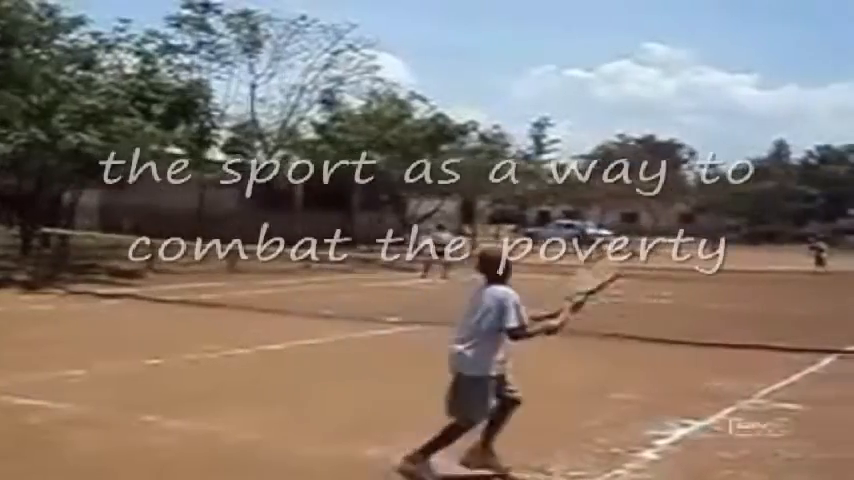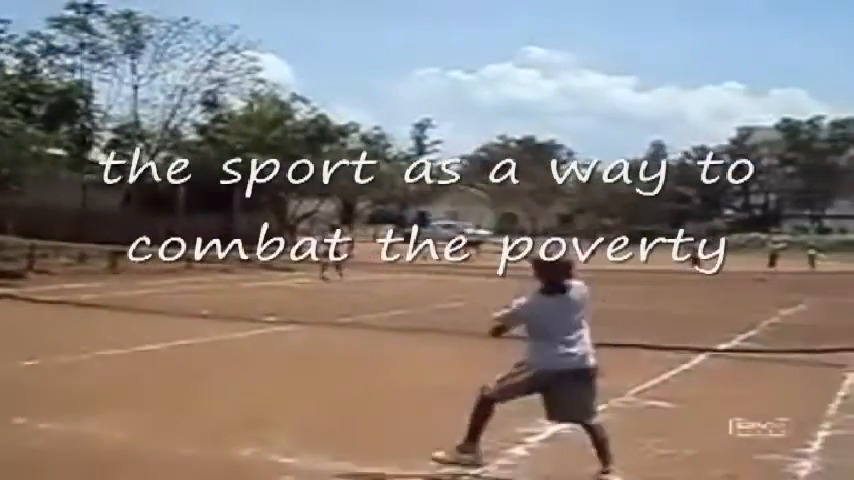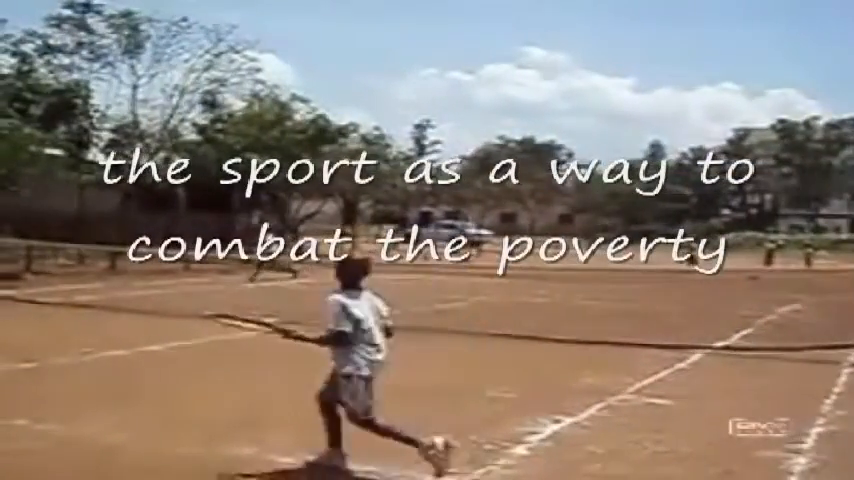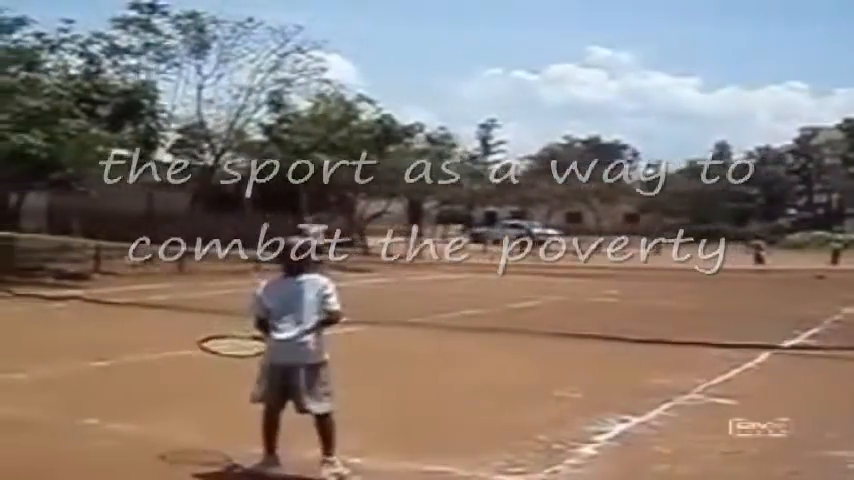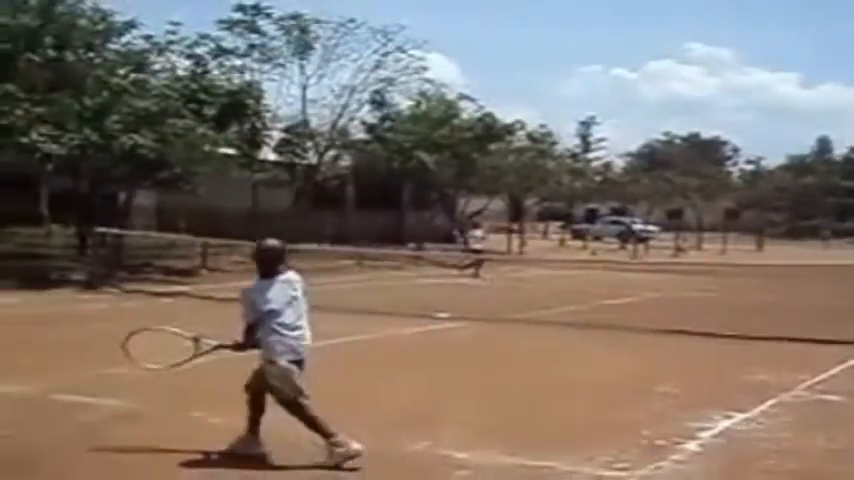
dt=1s
person 1, frame 1
left shoulder: (484, 291)
right shoulder: (505, 295)
left elbow: (512, 321)
right elbow: (516, 332)
left wrist: (554, 315)
right wrist: (553, 326)
left hip: (470, 360)
right hip: (477, 364)
left knee: (511, 400)
right knee: (468, 419)
left ankle: (483, 452)
right ankle: (416, 460)
person 1, frame 2
left shoulder: (527, 305)
right shoulder: (580, 290)
left elbow: (497, 330)
left wrist: (511, 317)
left hip: (541, 366)
right hip: (580, 366)
left knee: (487, 396)
right knee: (589, 420)
left ankle: (468, 449)
person 1, frame 3
left shoulder: (337, 301)
right shoulder: (372, 299)
left elbow: (341, 338)
right elbow: (388, 330)
left wrist: (302, 338)
left hip: (355, 366)
right hip: (367, 362)
left knee: (364, 419)
right knee: (326, 399)
left ankle: (428, 445)
right ankle: (334, 452)
person 1, frame 4
left shoulder: (268, 287)
right shoulder: (322, 284)
left elbow: (261, 323)
right elbow: (334, 316)
right wrist: (314, 324)
left hip: (277, 354)
right hip: (309, 354)
left knee: (272, 407)
right knee: (322, 409)
left ankle: (270, 459)
person 1, frame 5
left shoulder: (253, 293)
right shoulder: (294, 280)
left elbow: (251, 328)
left wrist: (246, 343)
left hip: (280, 352)
right hip: (298, 347)
left knee: (296, 402)
right knee: (254, 388)
left ankle: (339, 443)
right ankle: (251, 440)
